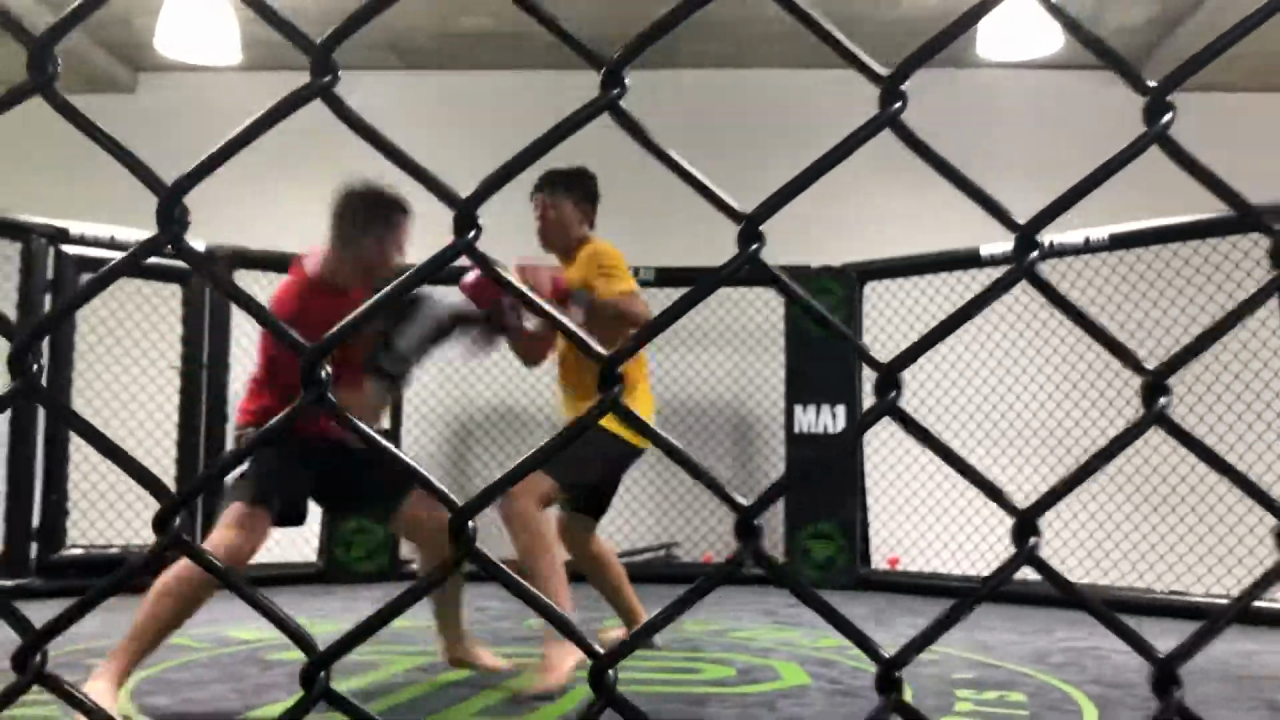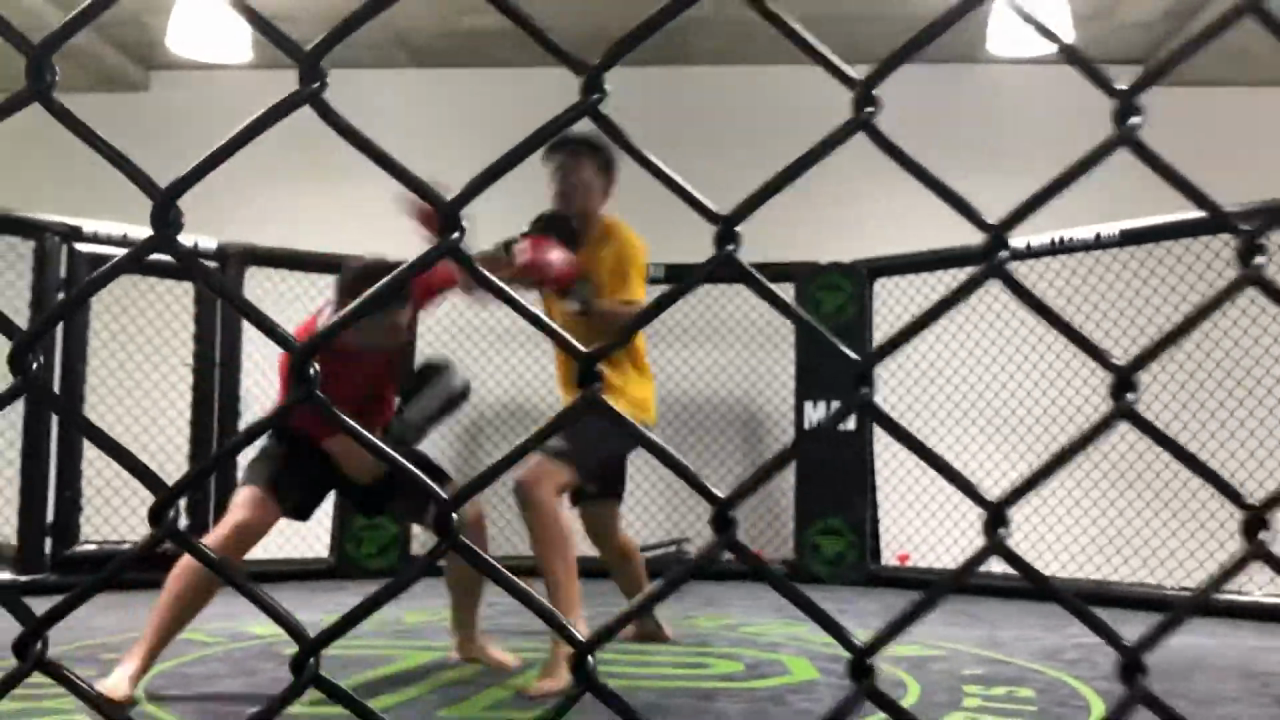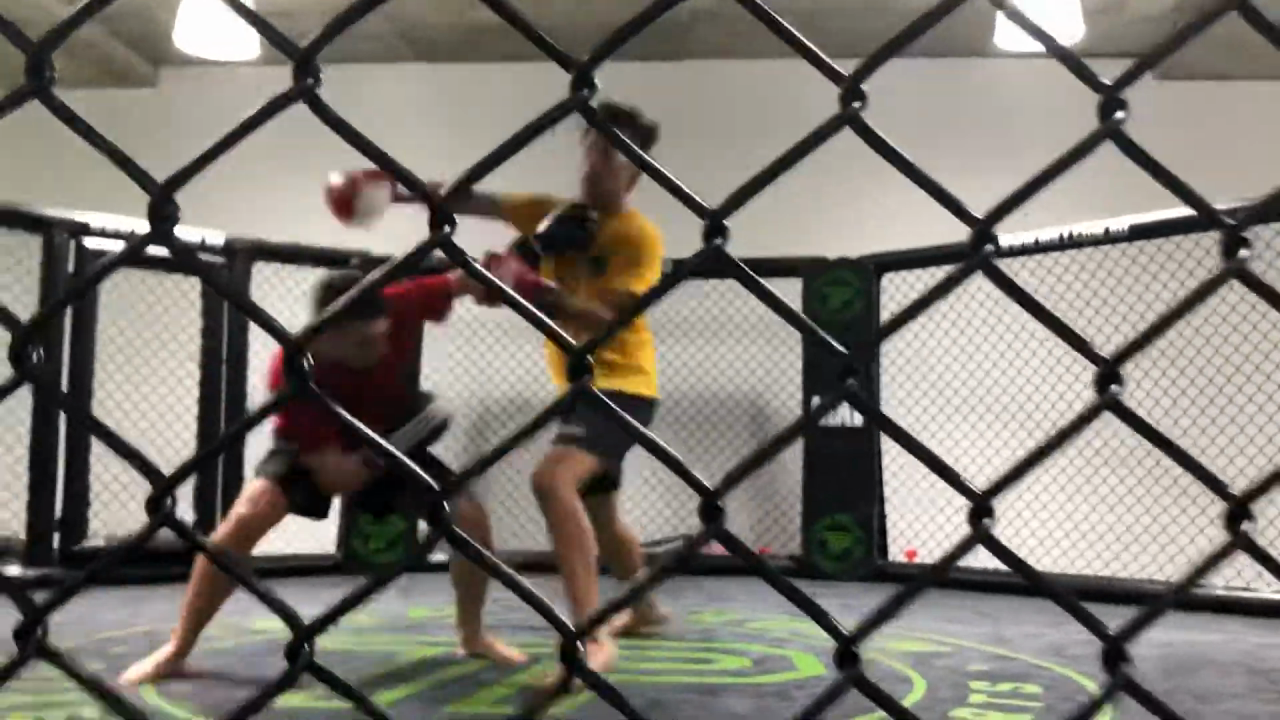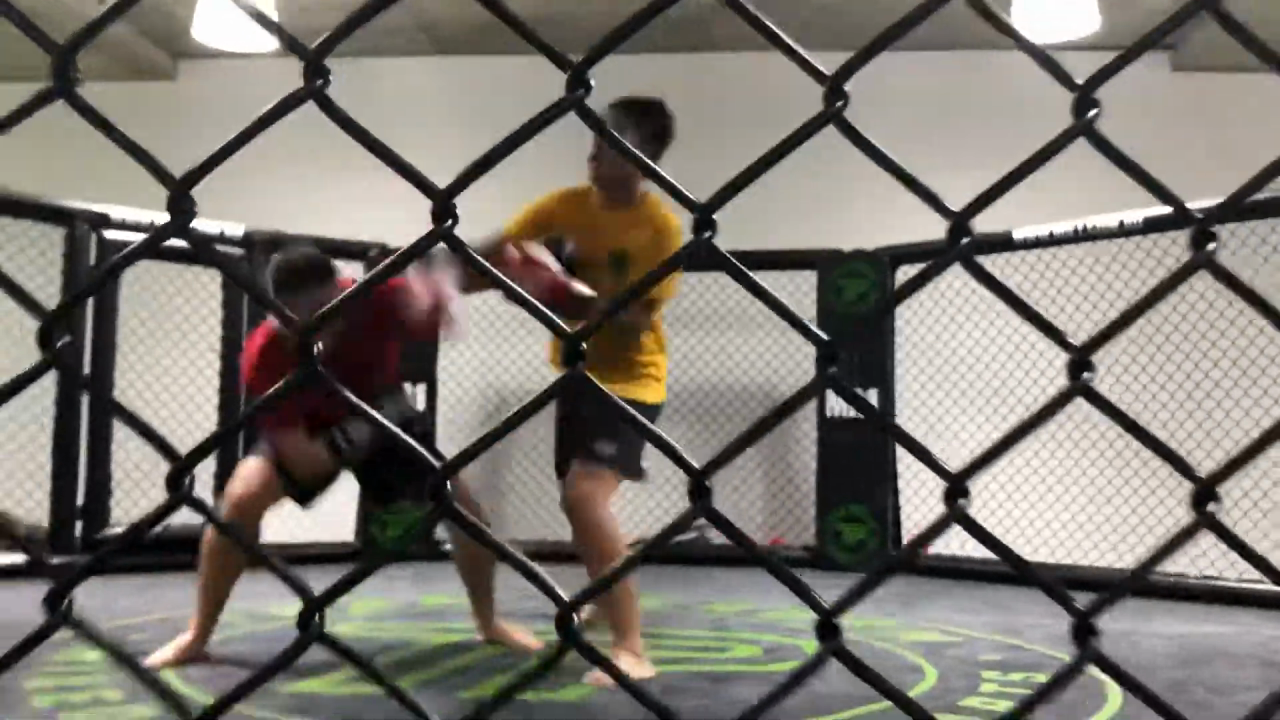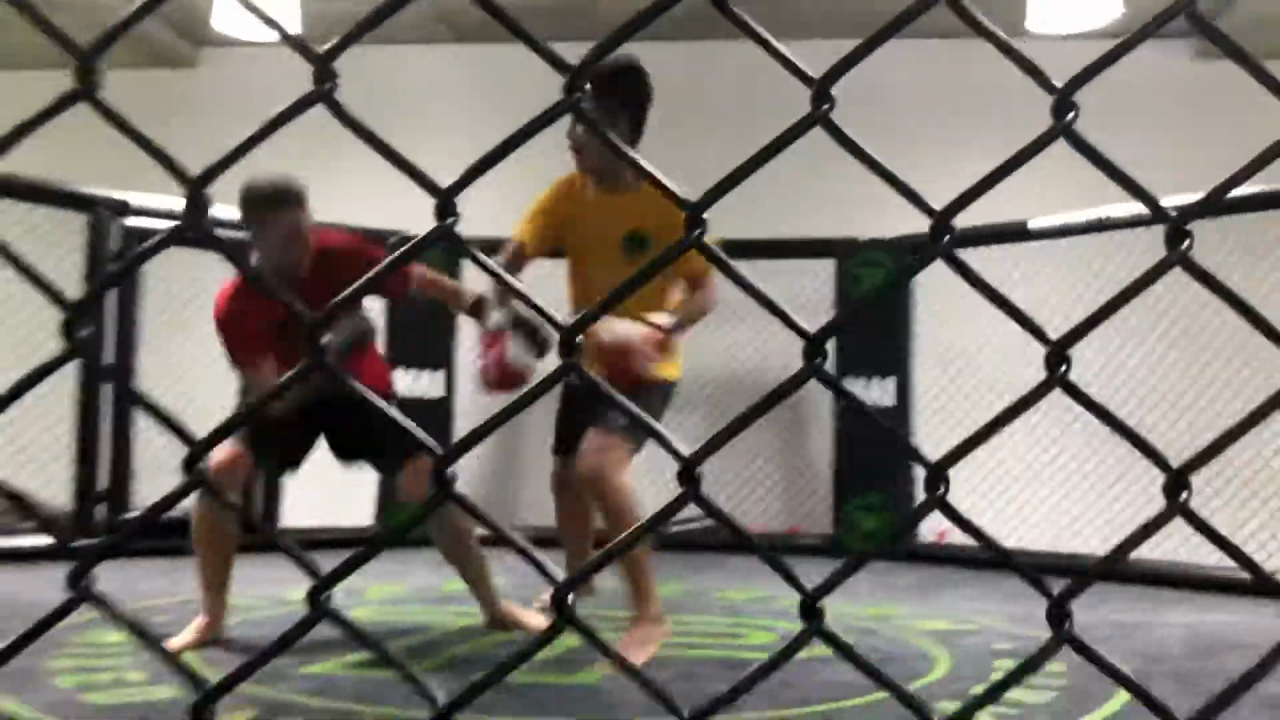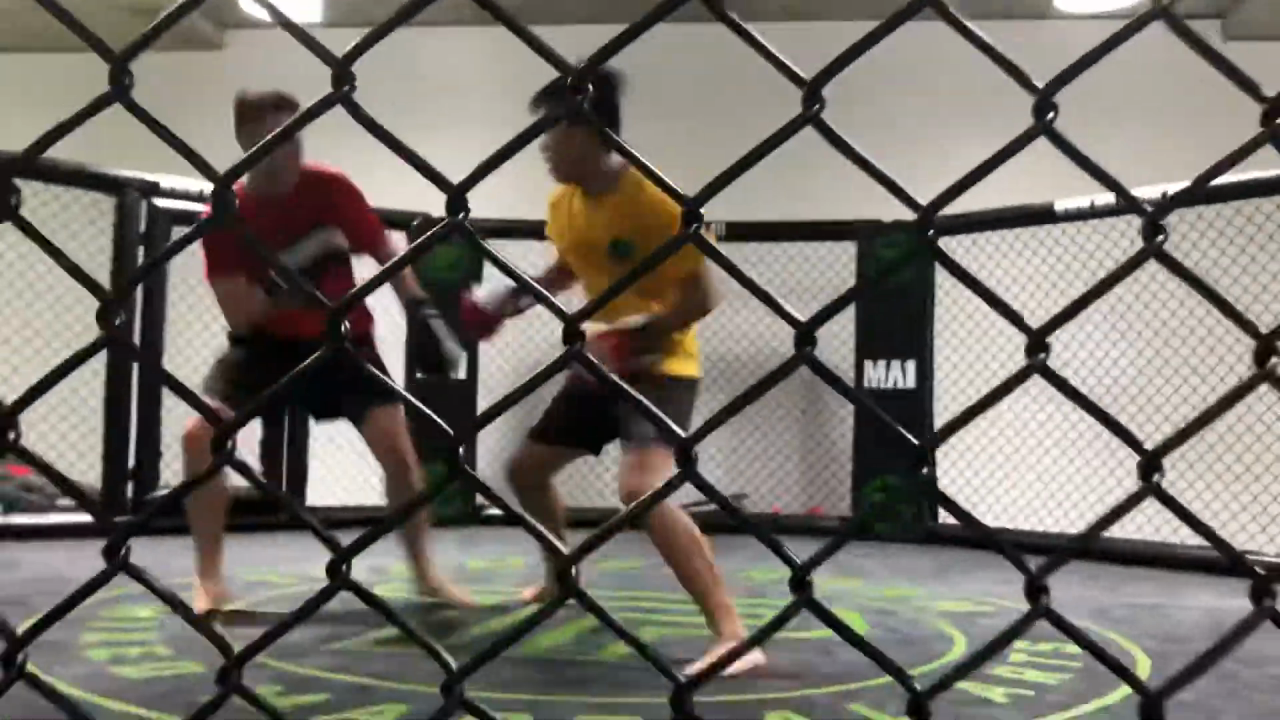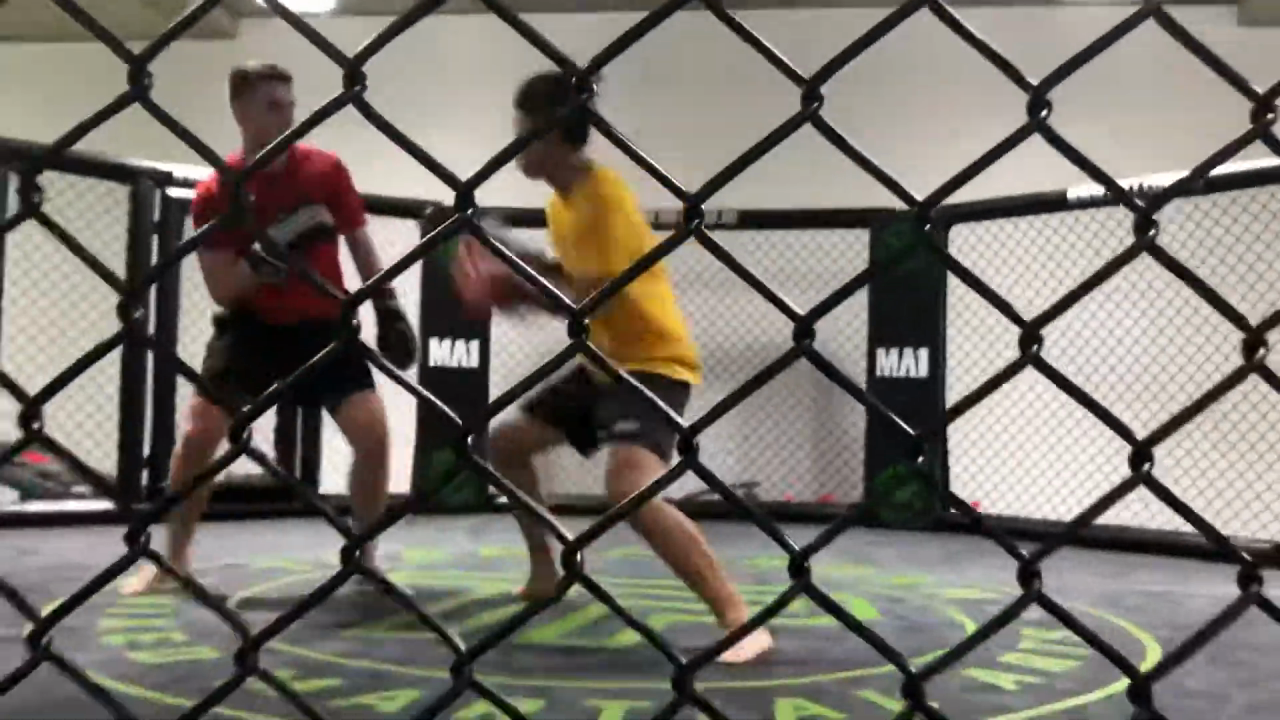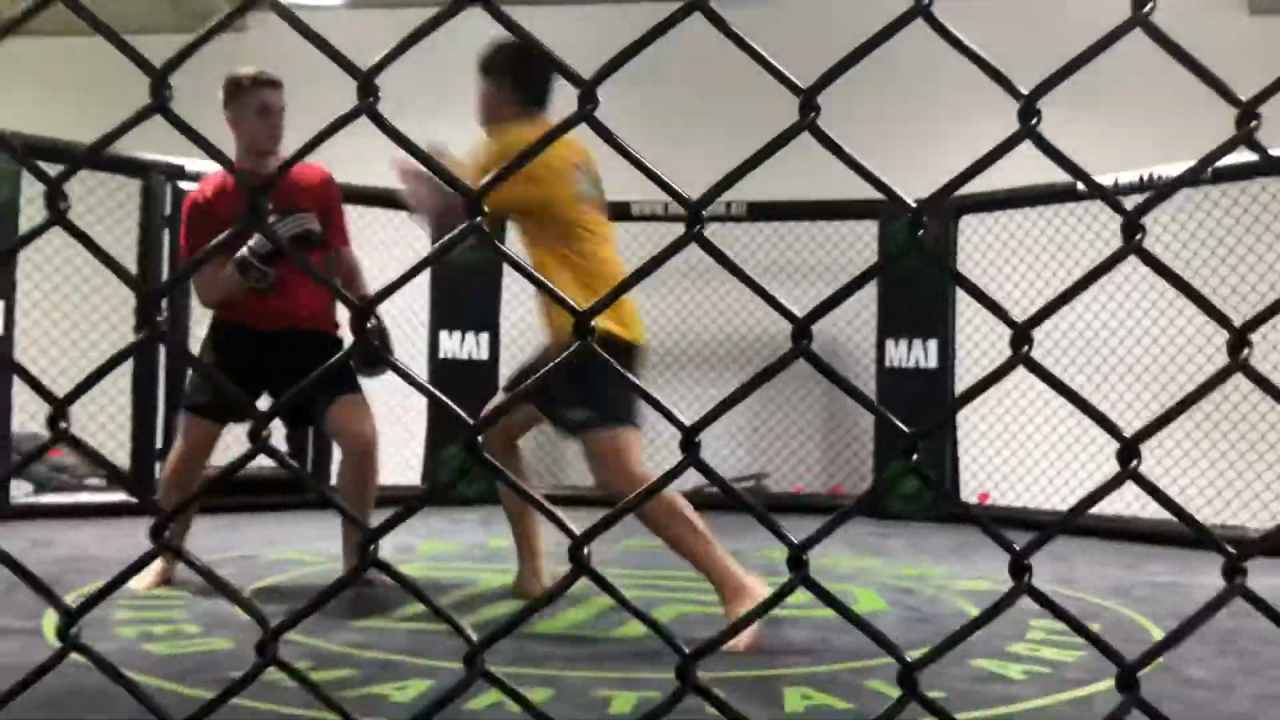
dt=0.1s
person 1, frame 1
left shoulder: (598, 259)
right shoulder: (558, 270)
left elbow: (634, 313)
right elbow: (531, 354)
left wrist: (571, 295)
left hip: (615, 416)
right hip: (597, 417)
left knee: (518, 497)
right knee: (575, 529)
left ankle: (563, 643)
right ankle: (637, 627)
person 1, frame 2
left shoulder: (620, 244)
left elbow: (624, 323)
right elbow: (494, 270)
left wrist: (568, 288)
left hip: (616, 400)
left knee: (535, 486)
right knee: (600, 520)
left ankle: (572, 640)
right ankle: (649, 622)
person 1, frame 3
left shoulder: (640, 236)
right shoulder: (560, 213)
left elbow: (605, 320)
right elbow: (482, 205)
left wrist: (539, 290)
right wrist: (419, 192)
left hip: (622, 383)
right hip: (577, 382)
left knee: (553, 477)
right knee: (599, 509)
left ankle: (593, 640)
right ankle: (645, 608)
person 1, frame 4
left shoulder: (662, 231)
right shoulder: (564, 207)
left elbow: (638, 325)
right elbow: (489, 253)
left hip: (631, 384)
right hip: (576, 381)
left knee: (583, 497)
right knee: (587, 499)
left ankle: (630, 648)
right ankle: (610, 608)
person 1, frame 5
left shoulder: (671, 205)
right shoulder: (562, 196)
left elbow: (701, 288)
right elbow: (511, 261)
left wrist: (664, 327)
left hip: (643, 366)
right hip: (589, 364)
left knee: (595, 469)
right knee: (569, 494)
left ankle: (648, 614)
right ankle: (583, 594)
person 1, frame 6
left shoulder: (655, 204)
right shoulder: (565, 204)
left elbow: (700, 295)
left wrist: (640, 333)
right wrist: (500, 306)
left hip: (659, 366)
right hip: (600, 364)
left knee: (642, 489)
right knee: (525, 467)
left ankle: (730, 632)
right ankle: (563, 578)
person 1, frame 7
left shoulder: (600, 195)
right shoulder: (569, 197)
left elbow: (600, 294)
left wrist: (501, 287)
right wrist: (505, 270)
left hip: (650, 365)
right hip: (608, 361)
left knee: (627, 486)
right knee: (505, 445)
left ankle: (742, 621)
right ankle: (545, 578)
person 1, frame 8
left shoulder: (515, 148)
right shoulder: (566, 149)
left elbow: (445, 208)
left wrist: (418, 180)
left hip: (597, 329)
right hip: (577, 330)
left knee: (619, 468)
right knee: (498, 432)
left ankle: (738, 590)
right ankle: (530, 572)
person 2, frame 1
left shoulder: (343, 257)
right shoulder: (301, 308)
right elbow: (356, 419)
left wrist: (447, 315)
right wrist: (399, 353)
left hip: (344, 417)
right hip: (279, 433)
left knee: (438, 522)
right knee: (228, 549)
left ankle: (454, 639)
right ankle: (109, 673)
person 2, frame 2
left shoulder: (395, 296)
right shoulder: (309, 361)
left elbow: (457, 272)
right elbow: (360, 465)
right wrist: (416, 415)
left hip: (378, 435)
right hip: (304, 443)
left knee: (469, 520)
right knee: (235, 531)
left ankle: (468, 640)
right ankle: (136, 661)
person 2, frame 3
left shoulder: (394, 305)
left elbow: (469, 278)
right elbow: (341, 478)
left hip: (387, 438)
right hip: (311, 450)
left knee: (471, 520)
right knee: (243, 522)
left ankle: (471, 636)
right ankle: (175, 651)
person 2, frame 4
left shoulder: (367, 297)
right shoulder: (264, 358)
right elbow: (302, 459)
right wrist: (353, 435)
left hip: (381, 423)
right hip: (315, 437)
left knee: (463, 509)
right knee: (240, 502)
left ankle: (489, 622)
right ankle: (199, 634)
person 2, frame 5
left shoulder: (344, 252)
right shoulder: (236, 304)
left elbow: (422, 284)
right elbow: (272, 398)
left wrist: (478, 305)
right wrist: (324, 356)
left hip: (361, 393)
right hip: (291, 401)
left knee: (427, 491)
right knee: (220, 473)
left ankle: (494, 606)
right ankle: (211, 619)
person 2, frame 6
left shoulder: (331, 190)
right shoulder: (224, 218)
left elbow: (385, 255)
right elbow: (241, 315)
left wrist: (426, 313)
right wrist: (291, 271)
left hip: (341, 336)
right hip: (265, 338)
left knee: (394, 444)
right knee: (199, 435)
left ankle: (424, 571)
right ankle: (209, 578)
person 2, frame 7
left shoulder: (326, 170)
right shoulder: (216, 193)
left elbow: (360, 242)
right elbow: (222, 289)
left wrist: (387, 303)
right wrist: (274, 248)
left hip: (323, 326)
right hip: (252, 327)
left knee: (372, 434)
right knee: (198, 437)
left ankle: (362, 561)
right ankle: (172, 561)
person 2, frame 8
left shoulder: (316, 184)
right shoulder: (206, 200)
left elbow: (341, 258)
right elbow: (208, 293)
right wrist: (261, 252)
left hip: (310, 336)
right hip: (238, 336)
left knee: (361, 438)
right knee: (190, 449)
left ankle: (357, 560)
right ankle: (168, 561)
